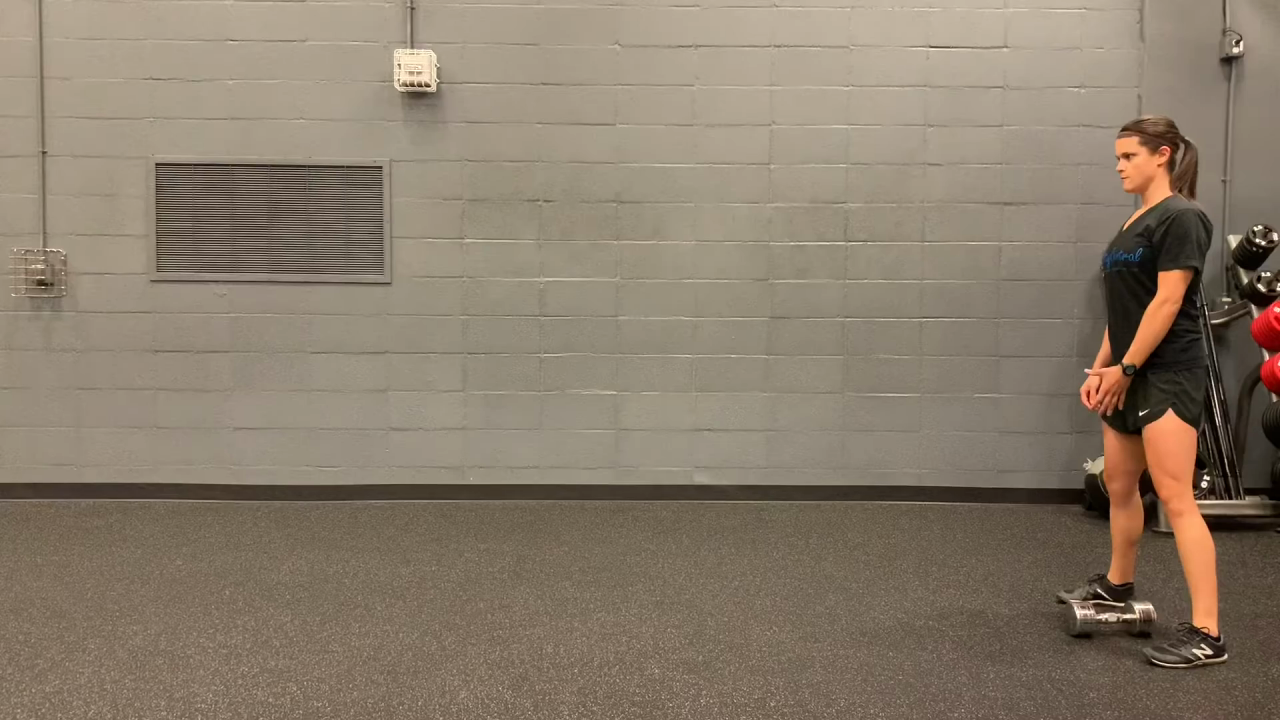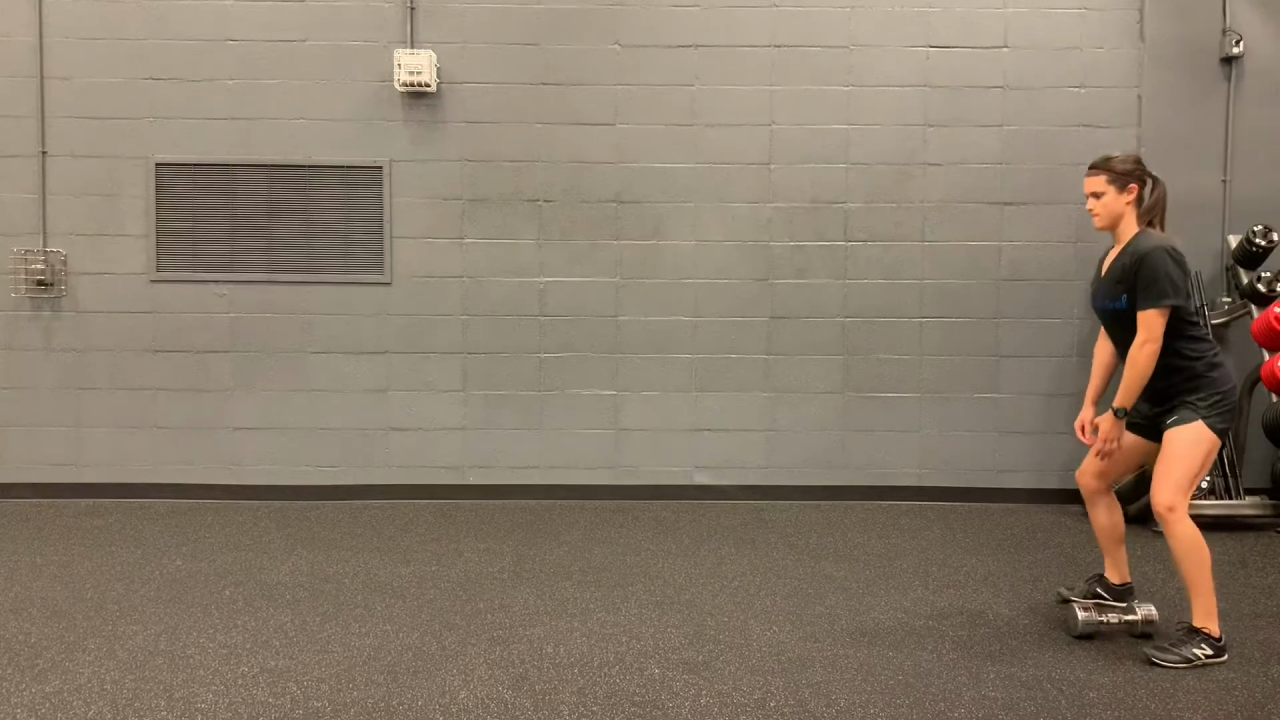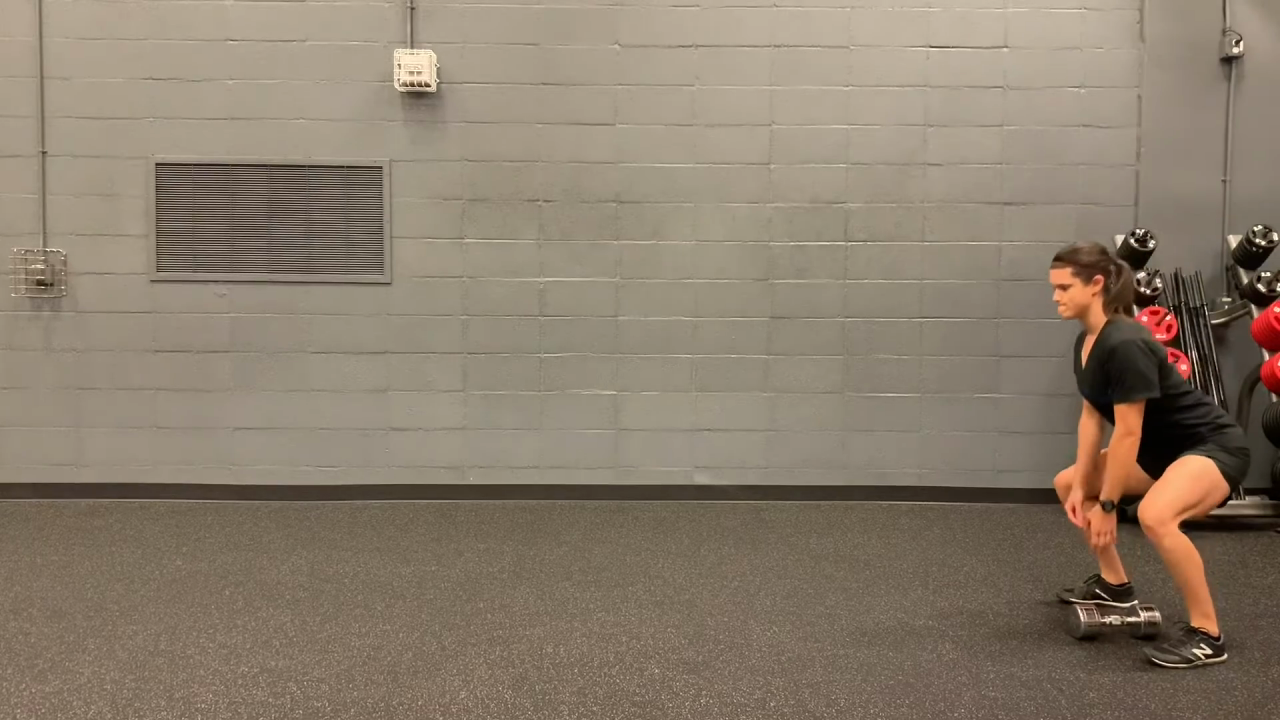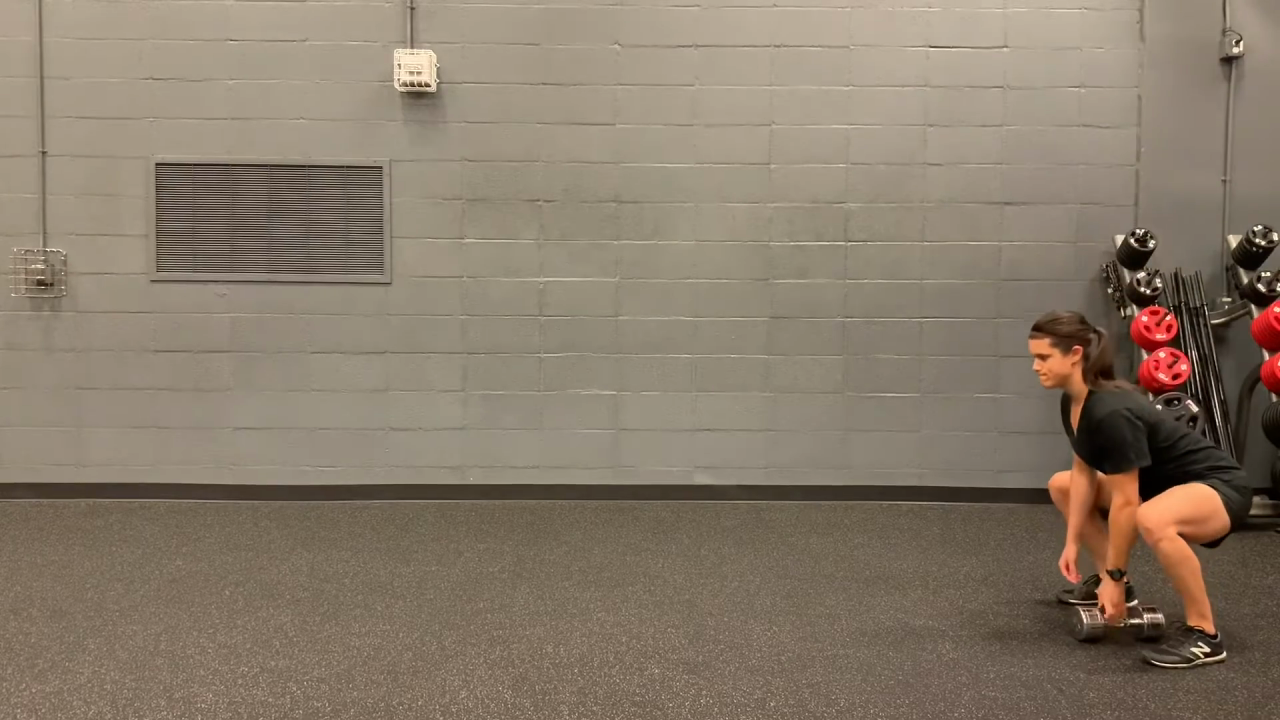
dt=0.5s
person 1, frame 1
left shoulder: (1181, 218)
right shoulder: (1137, 221)
left elbow: (1168, 302)
left wrist: (1124, 368)
right wrist: (1100, 367)
left hip: (1167, 377)
right hip: (1131, 375)
left knee: (1175, 498)
right knee: (1119, 487)
left ankle: (1207, 634)
right ankle: (1116, 586)
person 1, frame 2
left shoulder: (1153, 254)
right shoulder: (1109, 260)
left elbow: (1149, 342)
right elbow: (1108, 338)
left wrist: (1116, 415)
right wrist: (1089, 405)
left hip: (1201, 395)
right hip: (1156, 399)
left knee: (1166, 502)
right knee: (1092, 480)
left ankle: (1208, 635)
right ankle: (1115, 583)
person 1, frame 3
left shoulder: (1126, 345)
right shoulder: (1085, 342)
left elbow: (1129, 434)
right elbow: (1092, 416)
left wrist: (1106, 507)
right wrist: (1080, 486)
left hip: (1213, 446)
right hip: (1163, 448)
left knee: (1155, 515)
right knee: (1067, 485)
left ankle: (1206, 634)
right ankle: (1114, 583)
person 1, frame 4
left shoulder: (1113, 413)
right shoulder: (1072, 403)
left elbow: (1125, 503)
right elbow: (1084, 473)
left wrist: (1116, 577)
right wrist: (1072, 542)
left hip: (1219, 487)
right hip: (1163, 484)
left knee: (1152, 520)
right knee: (1060, 486)
left ankle: (1203, 634)
right ankle: (1104, 583)
